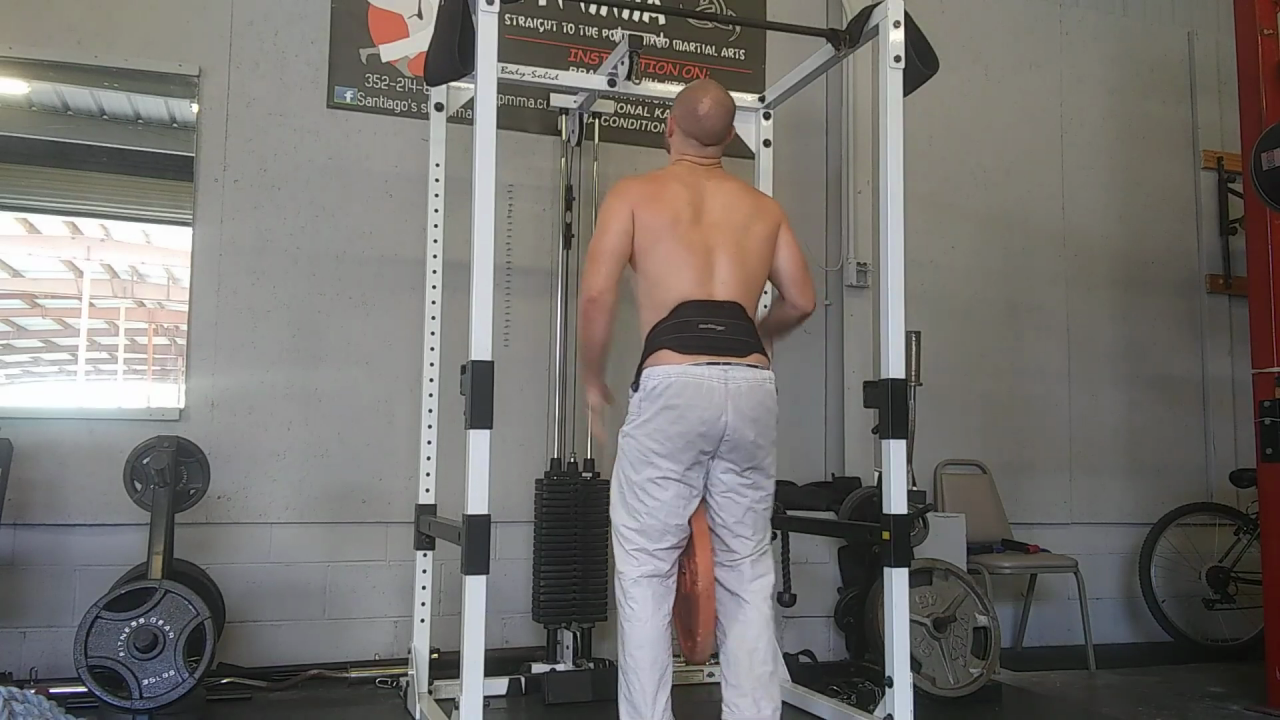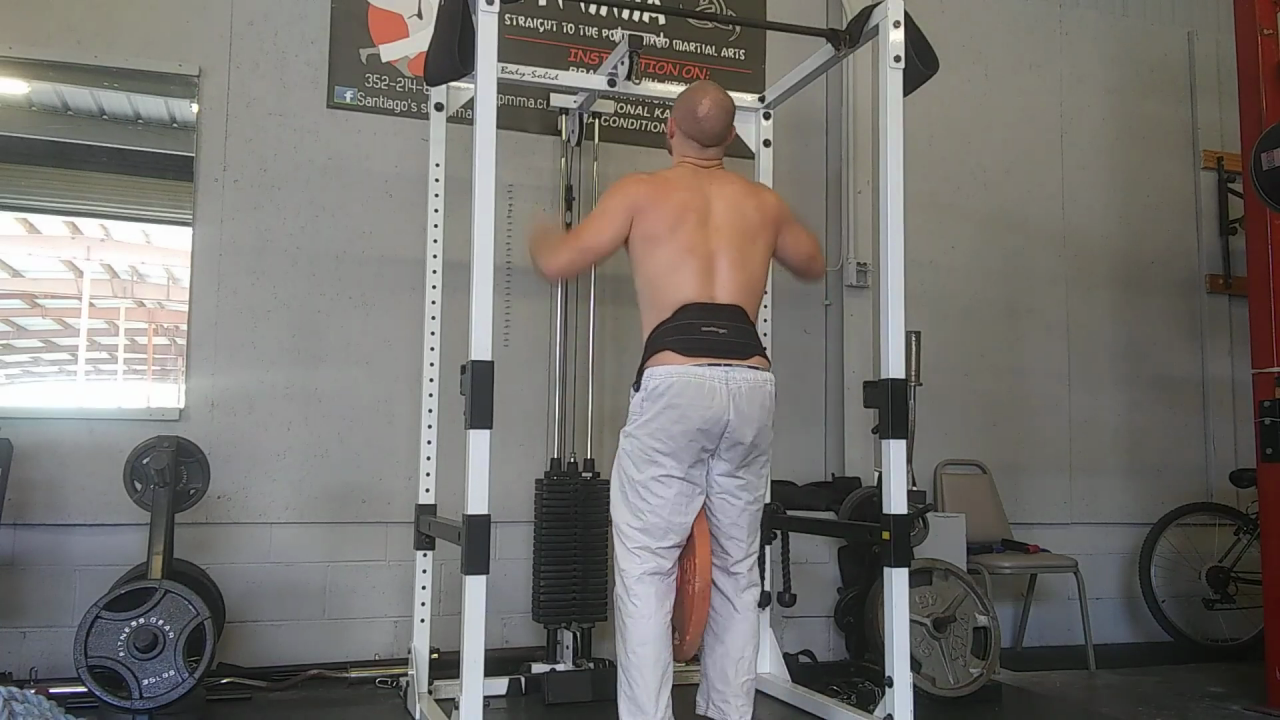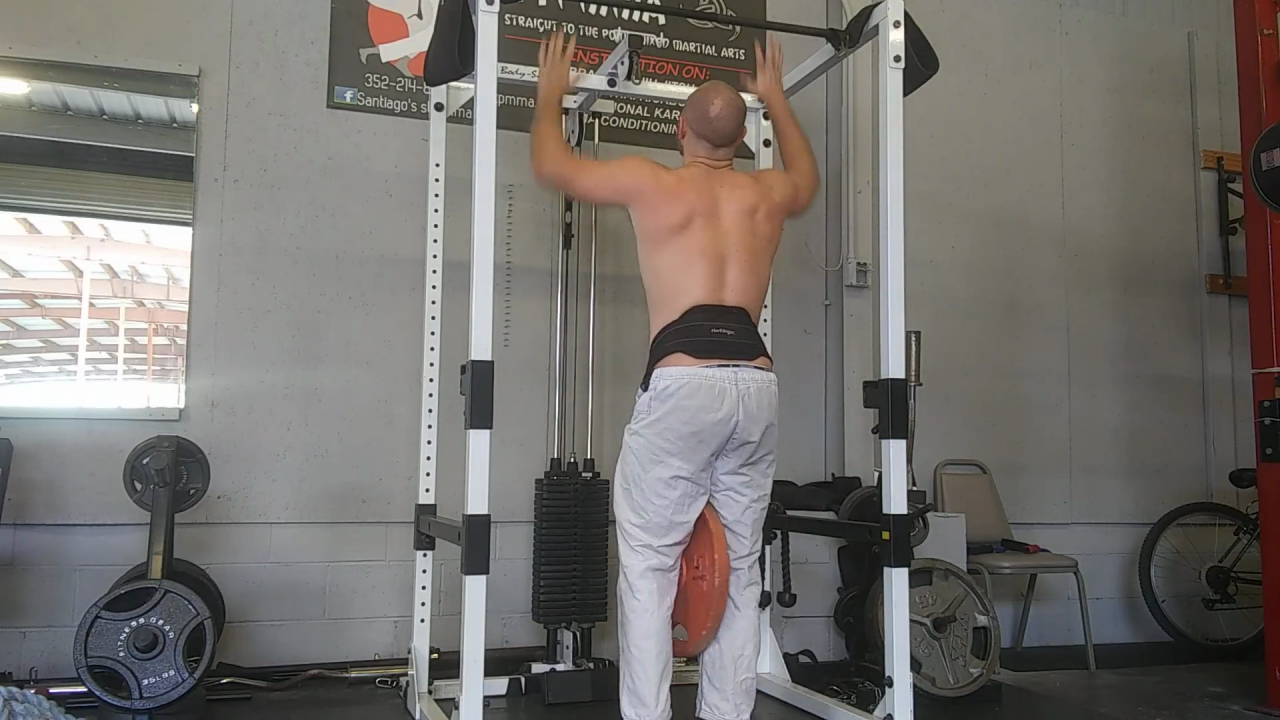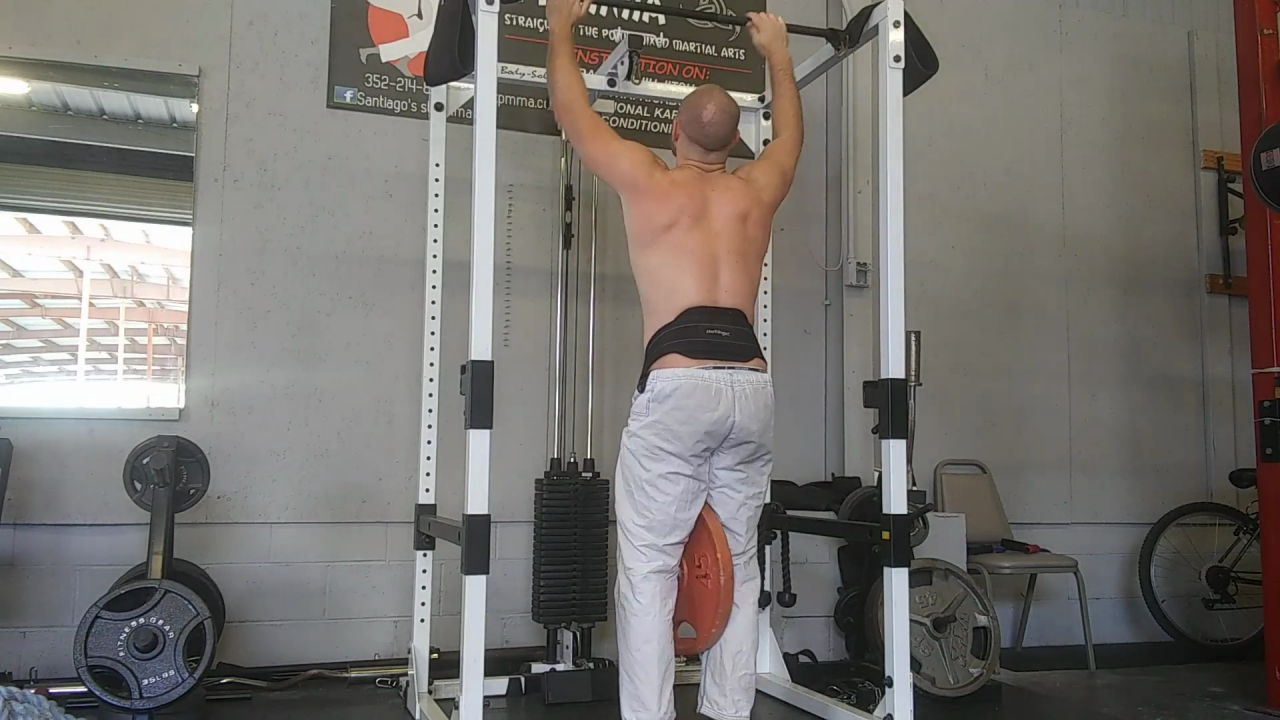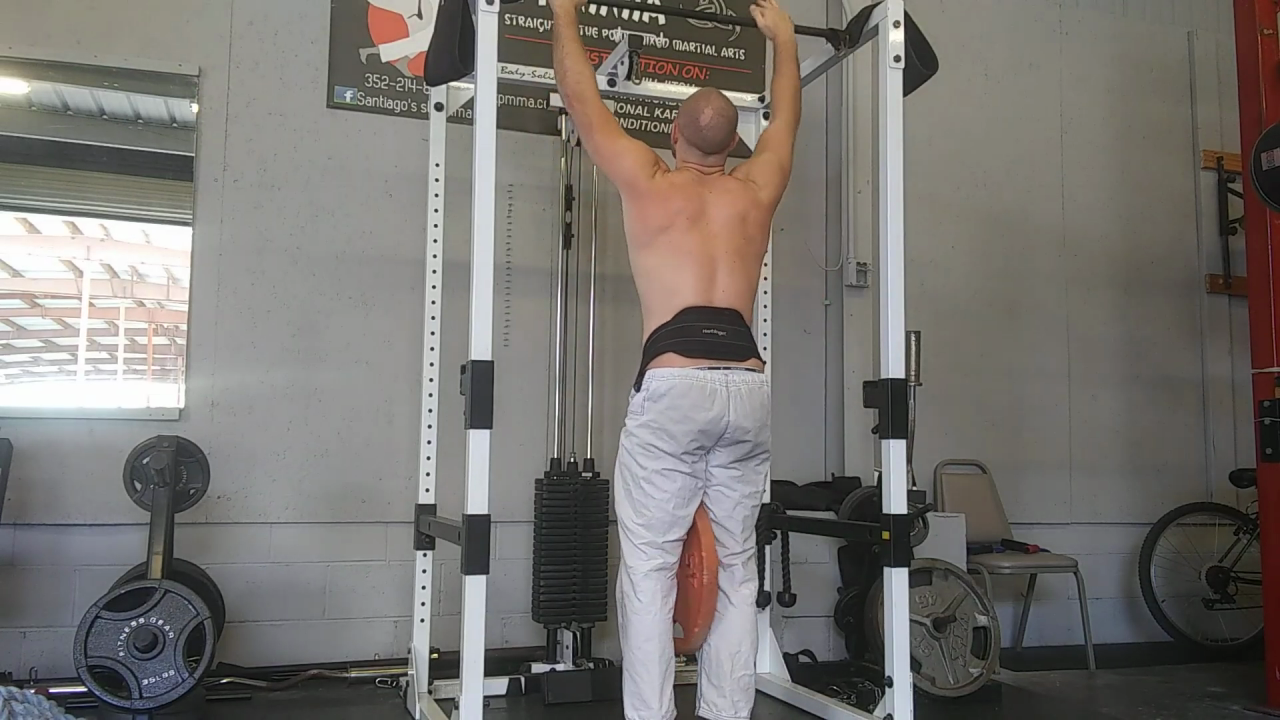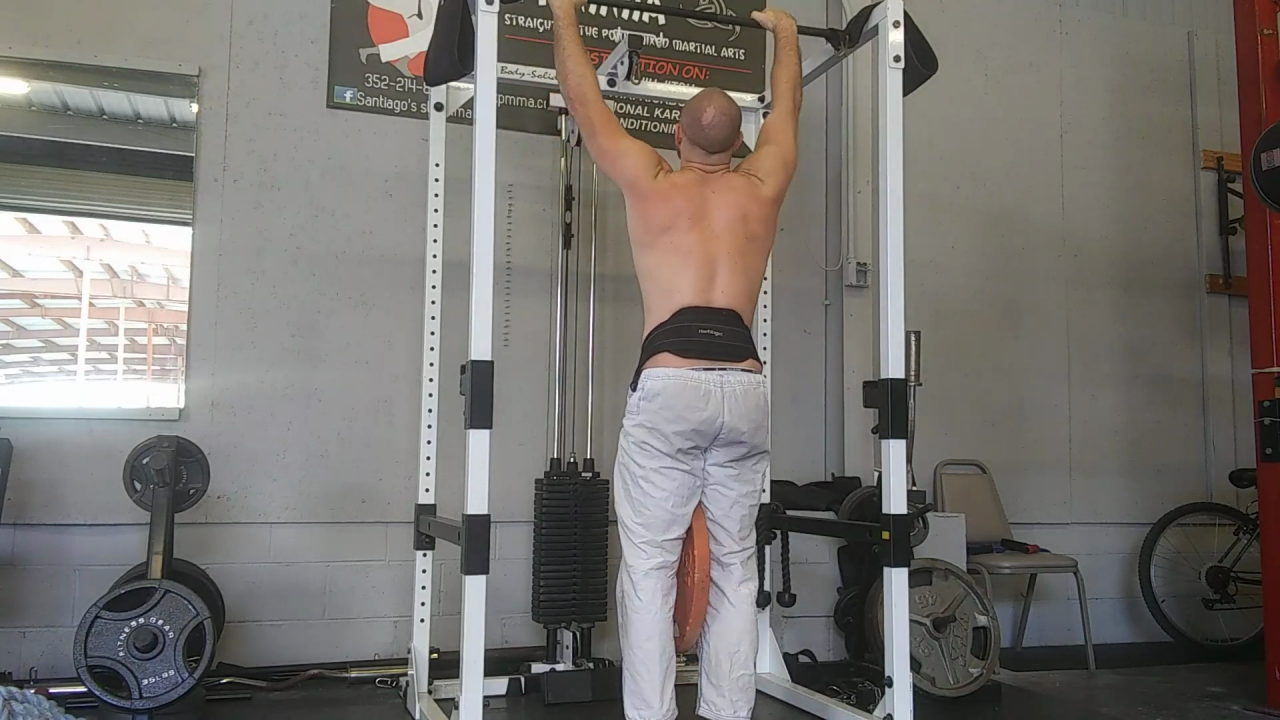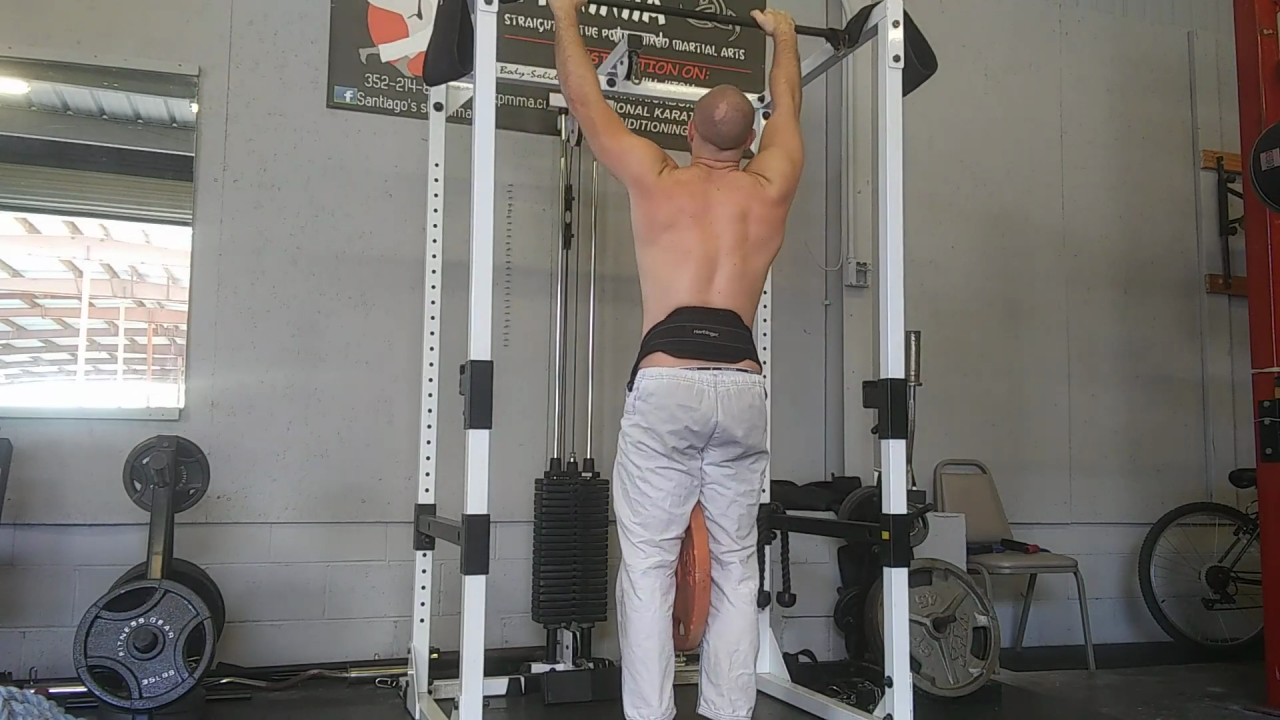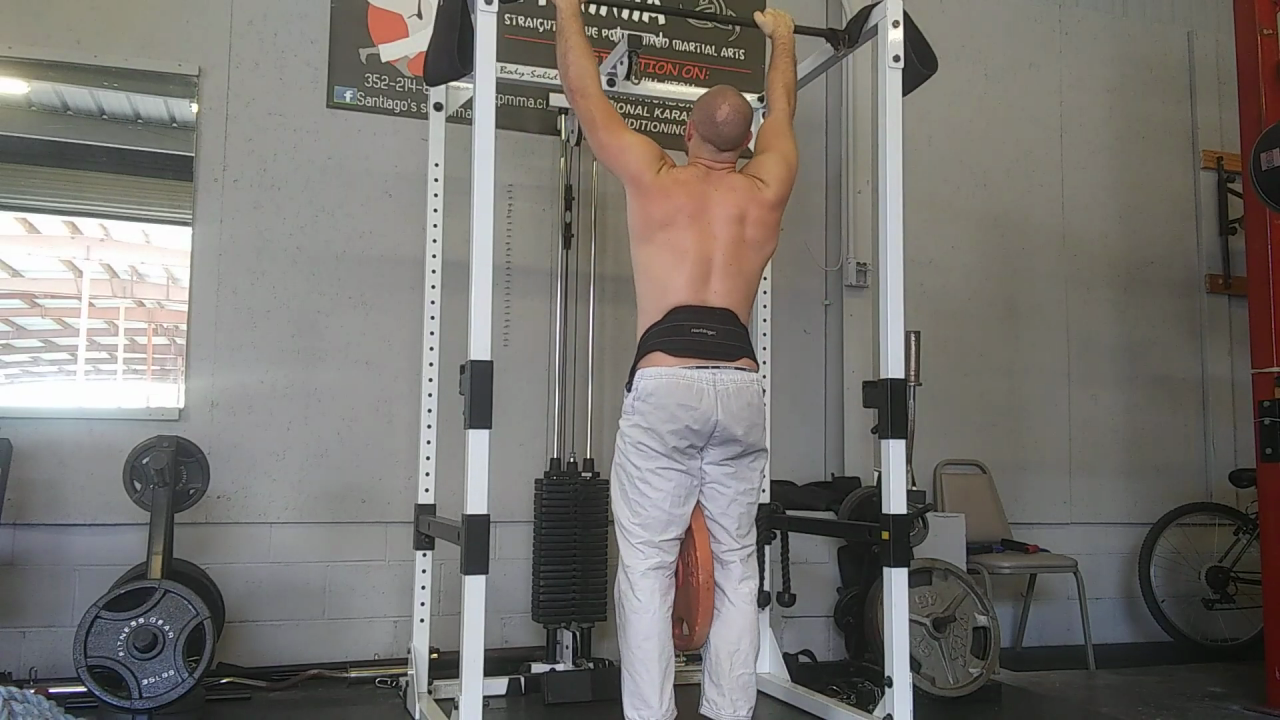
dt=0.2s
person 1, frame 1
left shoulder: (636, 193)
right shoulder: (761, 206)
left elbow: (597, 294)
right elbow: (802, 300)
left wrist: (593, 379)
left hip: (675, 384)
right hip: (754, 386)
left knee: (646, 572)
right knee: (747, 574)
person 1, frame 2
left shoulder: (641, 192)
right shoulder: (761, 202)
left elbow: (557, 262)
right elbow: (812, 262)
left wrist: (543, 239)
left hip: (676, 383)
right hip: (752, 385)
left knee: (646, 570)
right knee: (736, 574)
person 1, frame 3
left shoulder: (652, 184)
right shoulder: (767, 195)
left elbow: (551, 167)
right elbow: (806, 174)
left wrist: (549, 91)
right wrist: (775, 101)
left hip: (683, 383)
right hip: (755, 385)
left knee: (647, 566)
right knee: (738, 572)
person 1, frame 4
left shoulder: (645, 181)
right shoulder: (758, 191)
left elbow: (571, 112)
right elbow: (790, 128)
left hip: (678, 385)
right hip: (751, 387)
left knee: (648, 568)
right knee: (736, 570)
person 1, frame 5
left shoulder: (646, 182)
right shoulder: (757, 192)
left elbow: (582, 101)
right elbow: (785, 117)
left hip: (674, 385)
right hip: (747, 388)
left knee: (649, 567)
right knee: (734, 570)
person 1, frame 6
left shoulder: (651, 183)
right shoulder: (764, 189)
left elbow: (585, 103)
right elbow: (785, 105)
left hip: (671, 384)
right hip: (744, 388)
left knee: (649, 567)
right knee: (734, 569)
person 1, frame 7
left shoulder: (655, 179)
right shoulder: (771, 187)
left elbow: (586, 102)
right elbow: (786, 106)
left hip: (667, 384)
right hip: (742, 388)
left knee: (647, 566)
right knee: (734, 568)
person 1, frame 8
left shoulder: (652, 176)
right shoulder: (766, 190)
left elbow: (584, 93)
right elbow: (781, 110)
left hip: (665, 384)
right hip: (739, 387)
left knee: (646, 567)
right knee: (735, 566)
